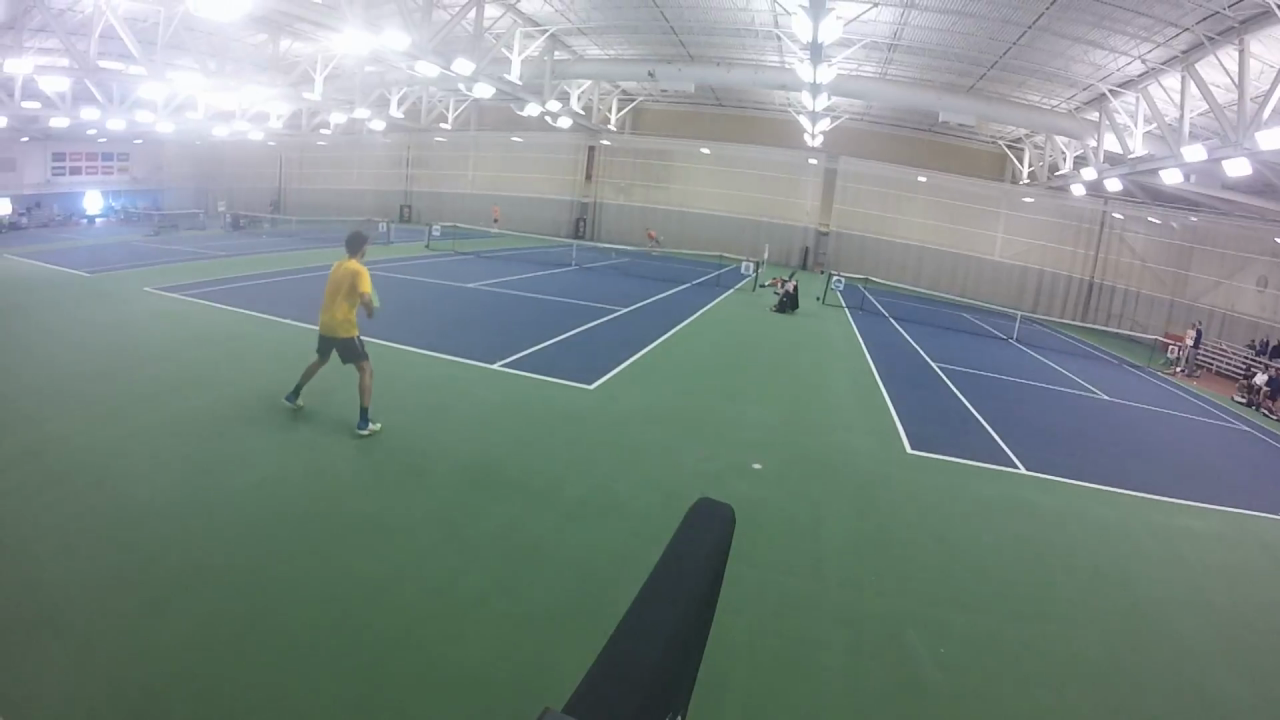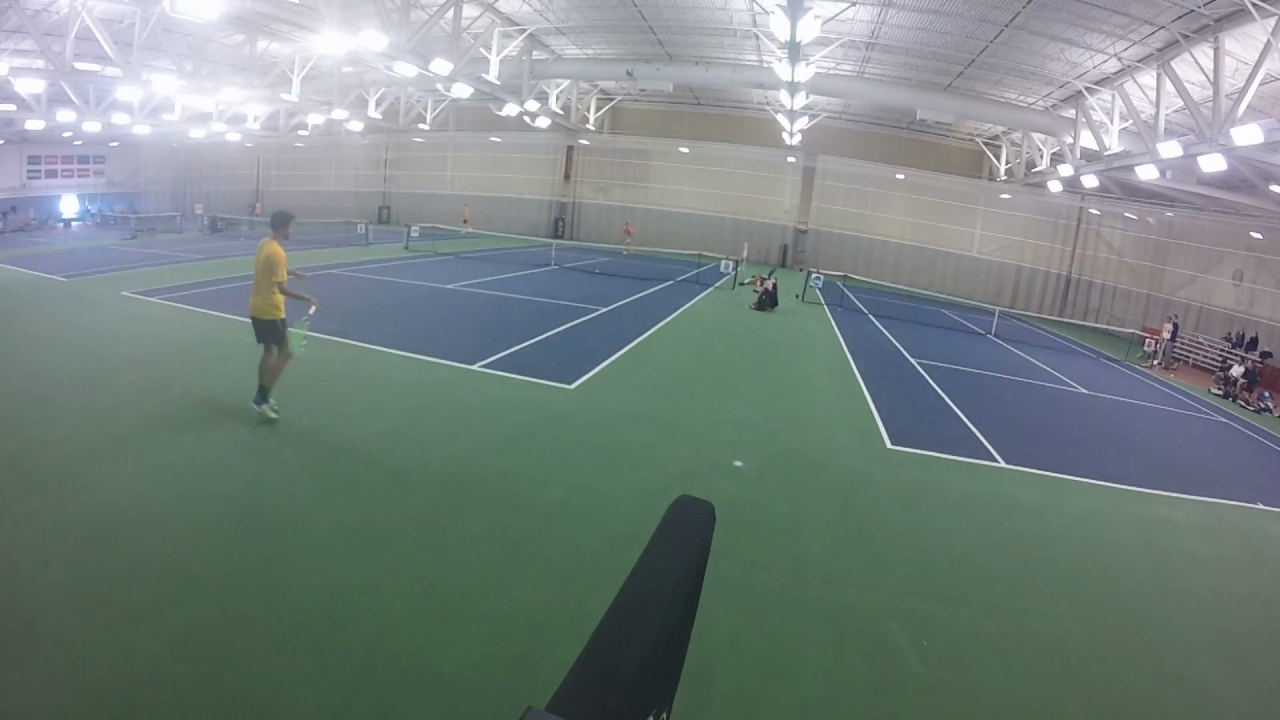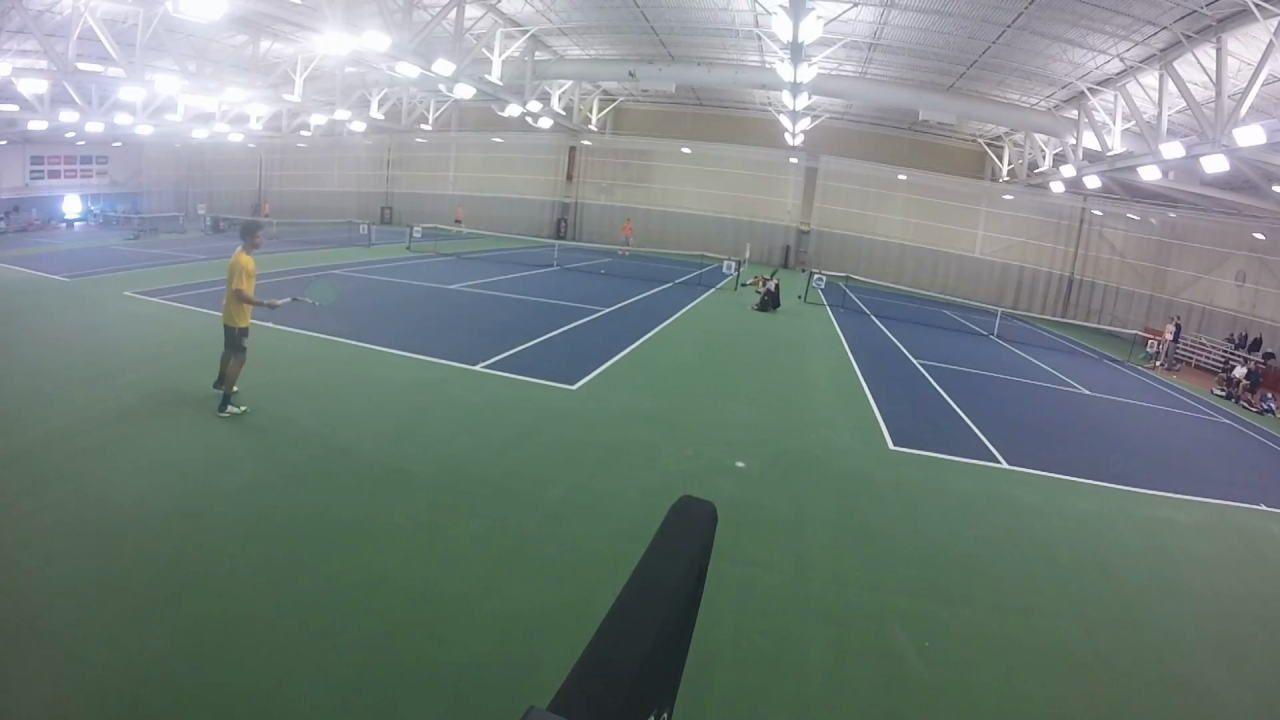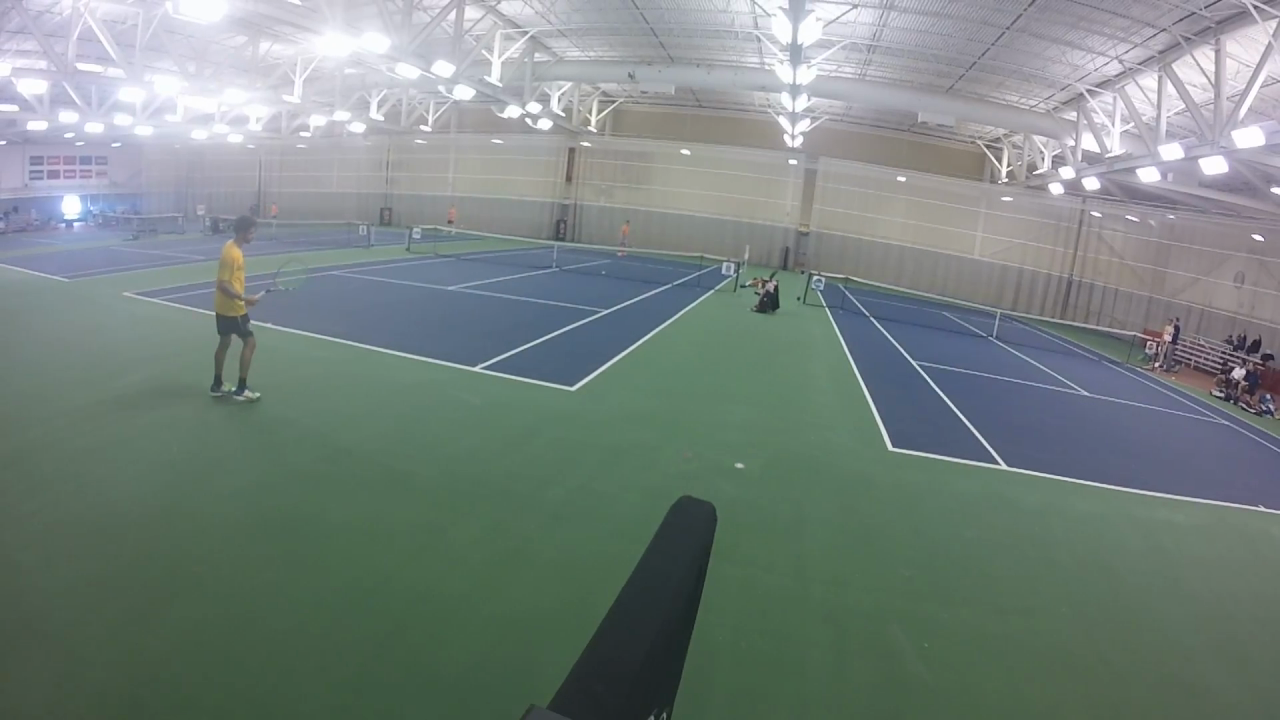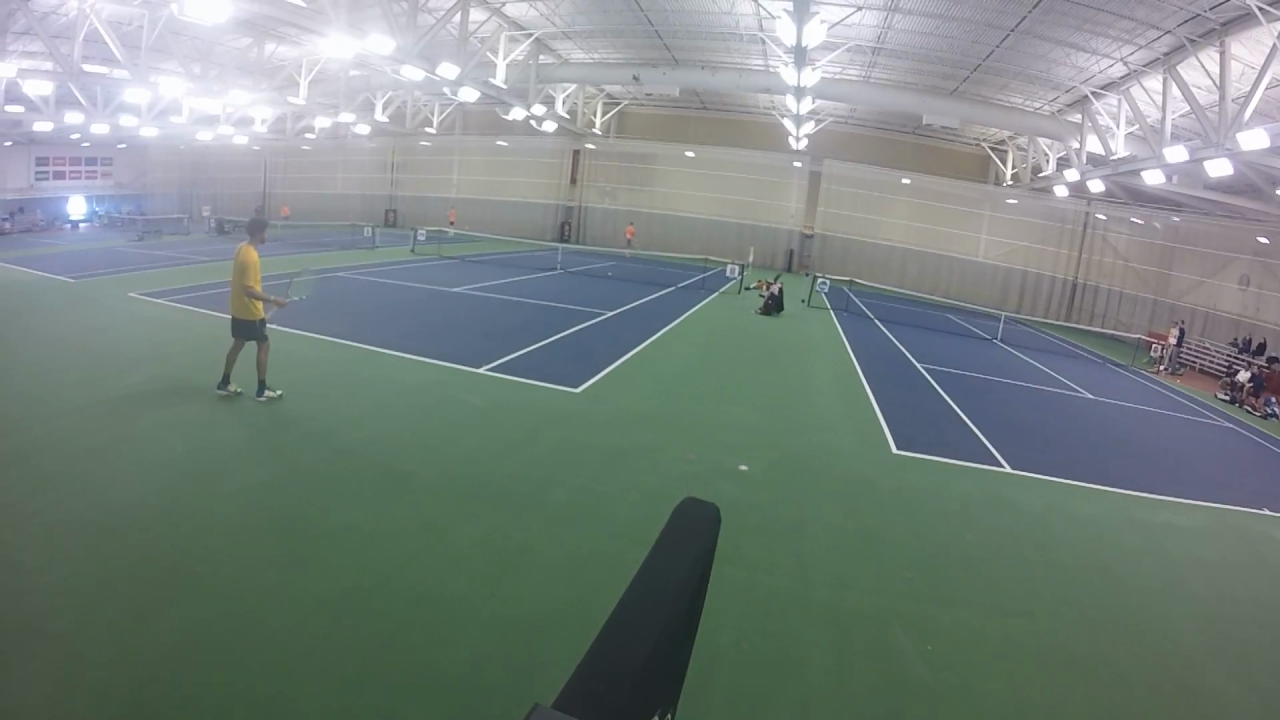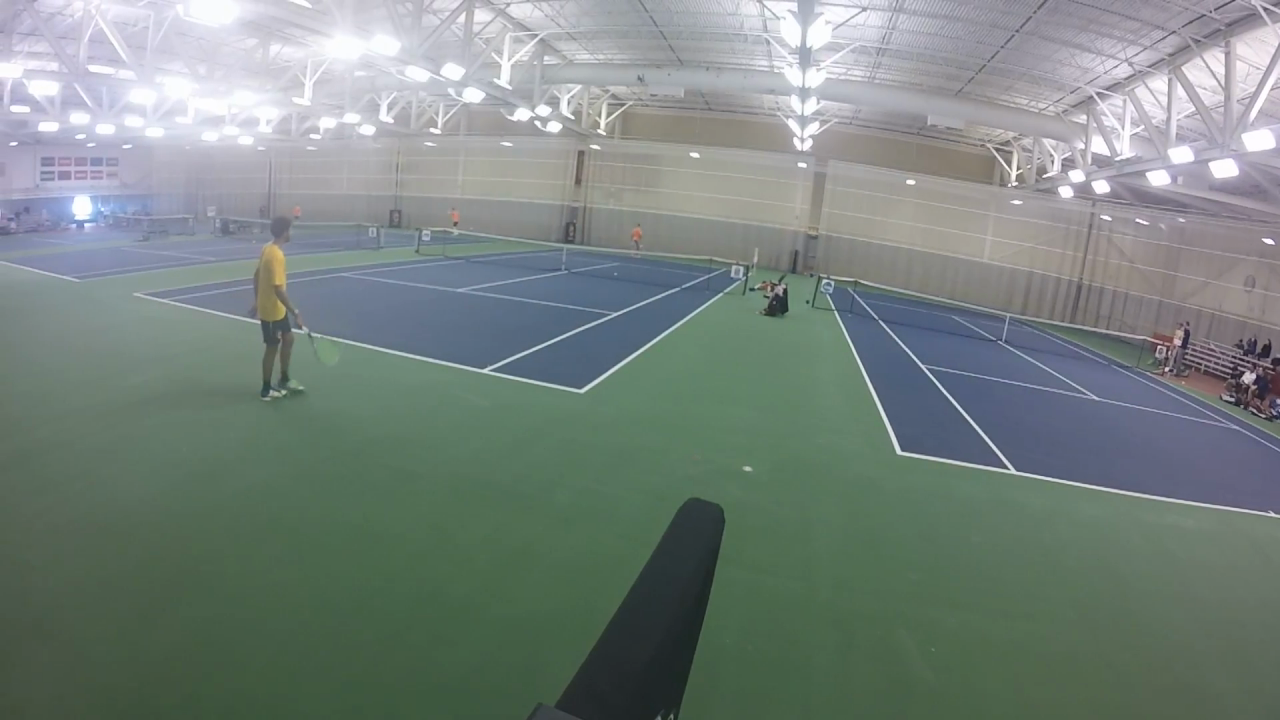
dt=0.4s
person 1, frame 1
left shoulder: (337, 268)
right shoulder: (360, 271)
right elbow: (366, 297)
left wrist: (364, 304)
right wrist: (370, 309)
left hip: (326, 325)
right hip: (344, 329)
left knee: (321, 361)
right knee: (366, 370)
left ankle: (293, 395)
right ankle: (363, 422)
person 1, frame 2
left shoulder: (264, 244)
right shoulder: (276, 253)
right elbow: (282, 287)
left wrist: (290, 272)
right wrist: (306, 298)
left hip: (257, 308)
right hip: (270, 311)
left knee: (269, 351)
right knee: (284, 353)
left ankle: (263, 397)
right ankle: (263, 398)
person 1, frame 3
left shoulder: (244, 254)
right shoulder: (242, 262)
right elbow: (241, 294)
right wrist: (266, 303)
left hip: (234, 314)
right hip: (237, 317)
left knee: (230, 350)
right knee: (239, 358)
left ankle: (220, 382)
right ankle: (225, 404)
person 1, frame 4
left shoulder: (232, 247)
right shoulder: (233, 254)
right elbow: (223, 285)
left wrist: (244, 296)
right wrist: (244, 298)
left hip: (223, 307)
right hip: (233, 308)
left knee: (224, 343)
right knee: (250, 343)
left ankle: (217, 385)
right ankle: (241, 389)
person 1, frame 5
left shoulder: (242, 248)
right shoulder: (251, 257)
right elbow: (249, 290)
left wrist: (265, 296)
right wrist: (272, 300)
left hip: (238, 308)
right hip: (251, 311)
left knee: (238, 344)
right knee: (264, 346)
left ankle: (224, 383)
right ankle: (262, 390)
person 1, frame 6
left shoulder: (268, 250)
right shoulder: (276, 256)
left elbow: (257, 276)
right elbow: (278, 289)
left wrist: (257, 301)
right wrist: (295, 312)
left hip: (275, 309)
right hip: (271, 312)
left knee: (288, 340)
right knee: (273, 348)
left ankle: (284, 380)
right ankle: (267, 389)
